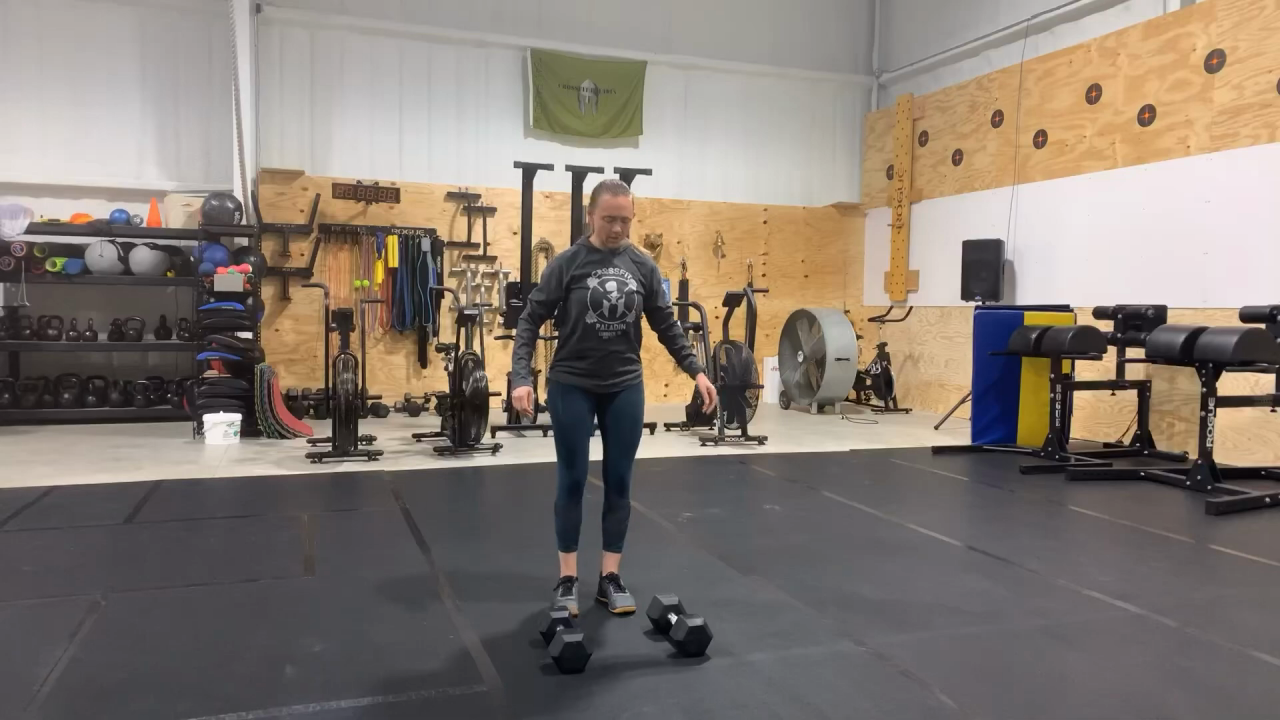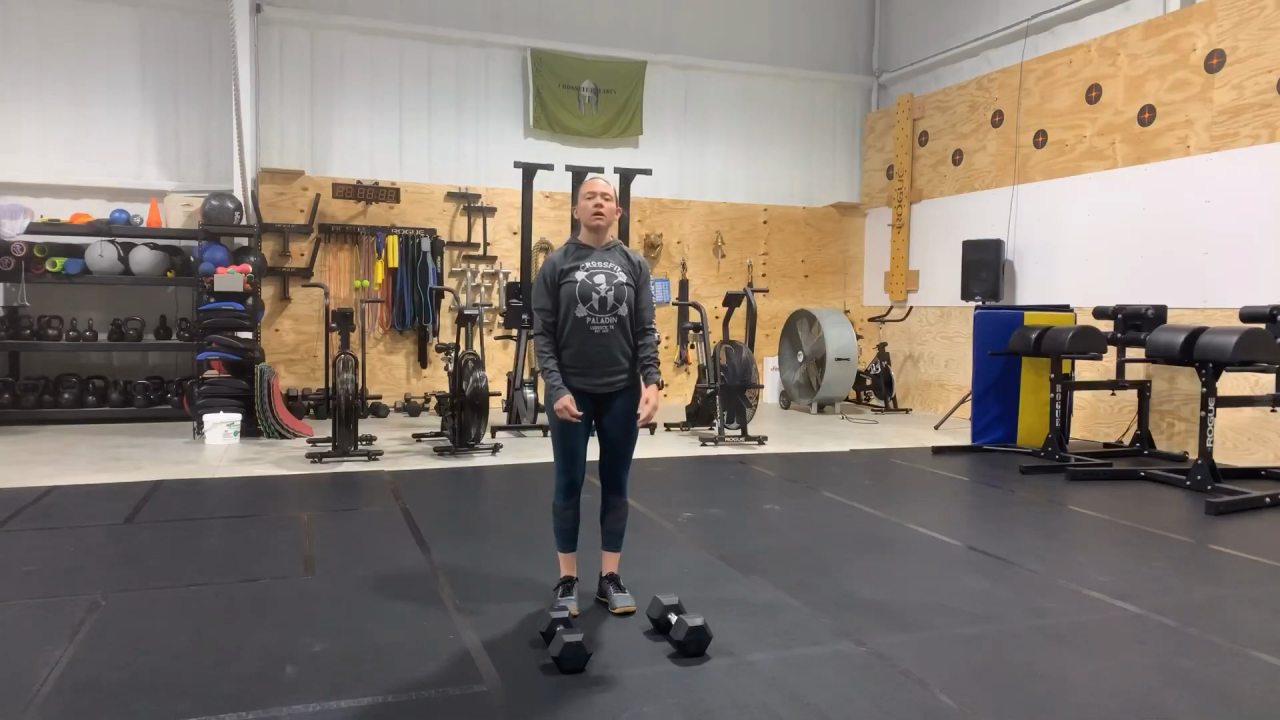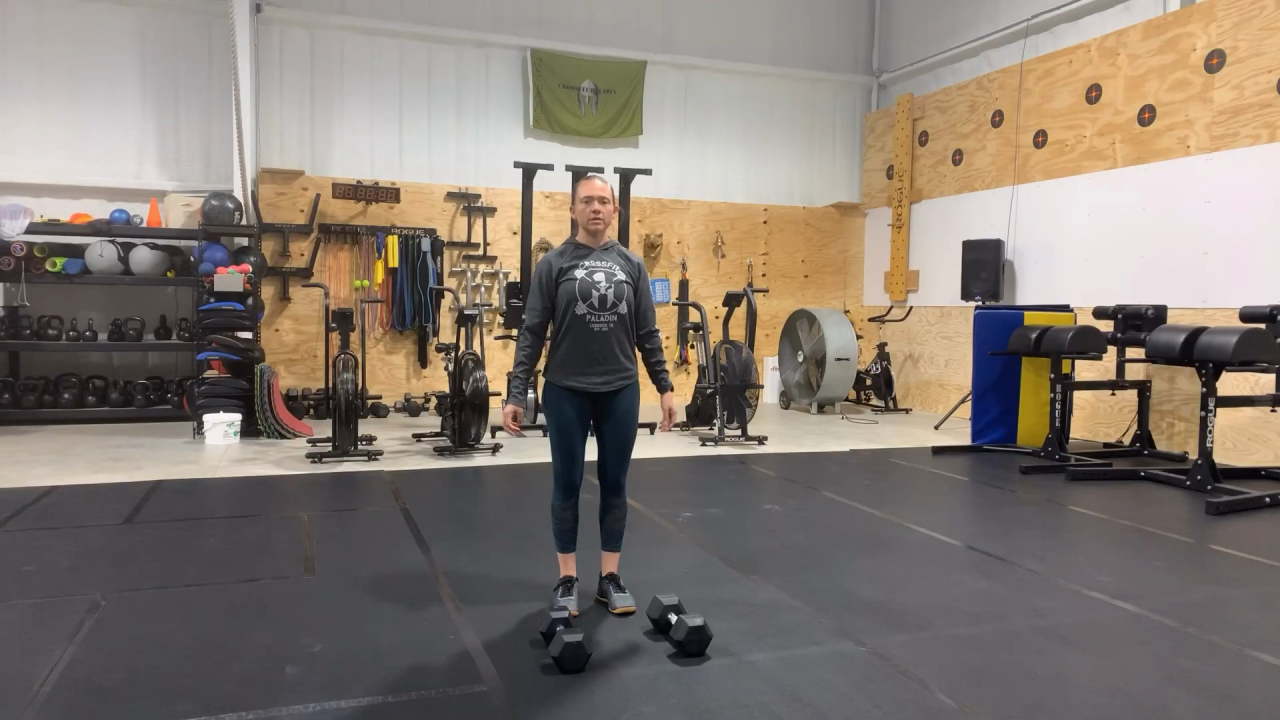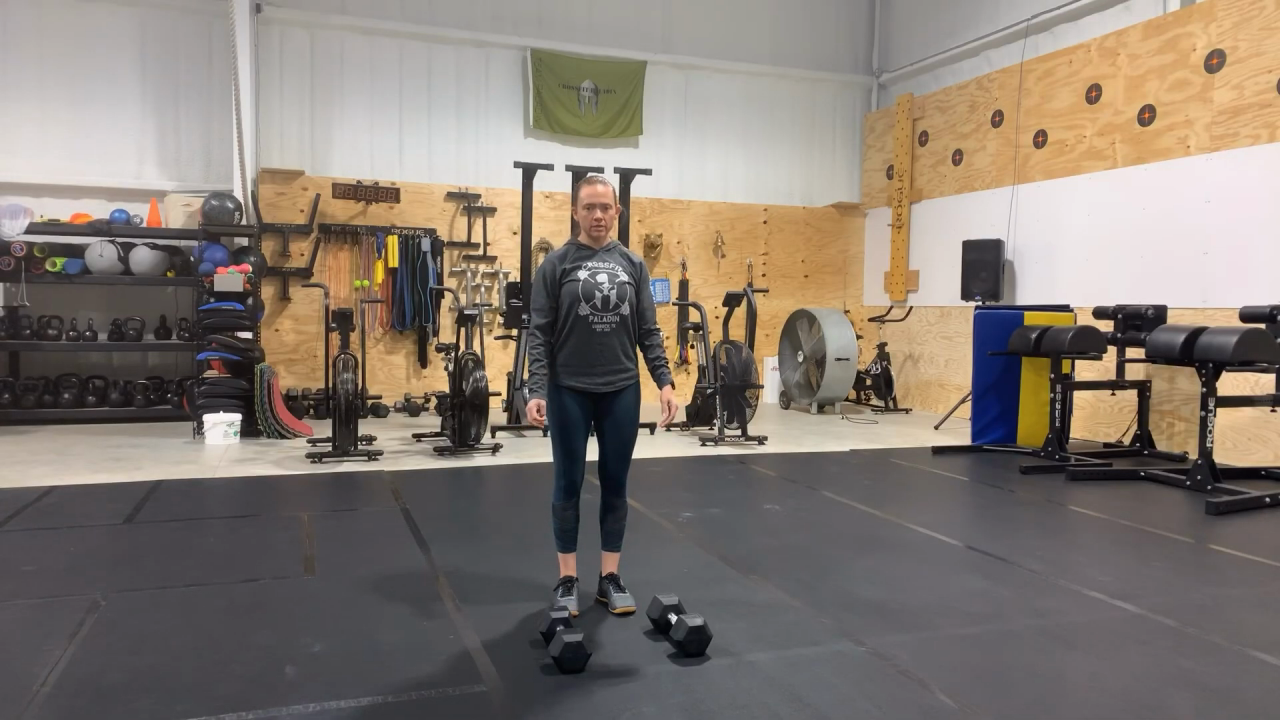
dt=0.5s
person 1, frame 1
left shoulder: (643, 266)
right shoulder: (566, 263)
left elbow: (666, 324)
right elbow: (531, 320)
left wrist: (696, 370)
right wrist: (521, 376)
left hip: (625, 387)
right hip: (572, 385)
left knee: (618, 482)
right knee: (573, 481)
left ankle: (610, 577)
right ankle: (567, 578)
person 1, frame 2
left shoulder: (633, 264)
right shoulder: (557, 264)
left elbow: (645, 330)
right elbow: (543, 333)
left wrist: (652, 382)
right wrist: (557, 389)
left hip: (621, 391)
right hip: (570, 391)
left knee: (615, 484)
right knee: (569, 484)
left ankle: (610, 578)
right ankle: (567, 579)
person 1, frame 3
left shoulder: (631, 264)
right shoulder: (553, 264)
left elbow: (647, 331)
right elbow: (532, 332)
left wrist: (665, 386)
right wrist: (516, 393)
left hip: (620, 390)
right hip: (566, 391)
left knee: (614, 485)
right knee: (567, 485)
left ankle: (610, 578)
right ankle: (567, 579)
person 1, frame 4
left shoulder: (633, 264)
right shoulder: (556, 264)
left elbow: (648, 330)
right elbow: (540, 332)
left wrist: (664, 380)
right wrist: (537, 389)
left hip: (621, 390)
right hip: (569, 391)
left knee: (615, 485)
right knee: (568, 485)
left ankle: (610, 578)
right ankle: (567, 579)
